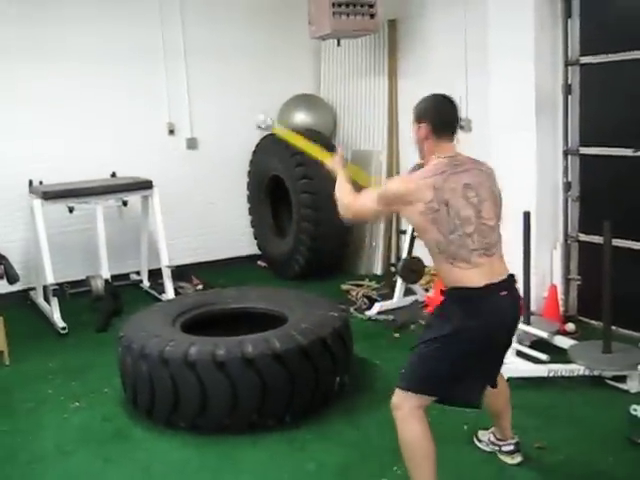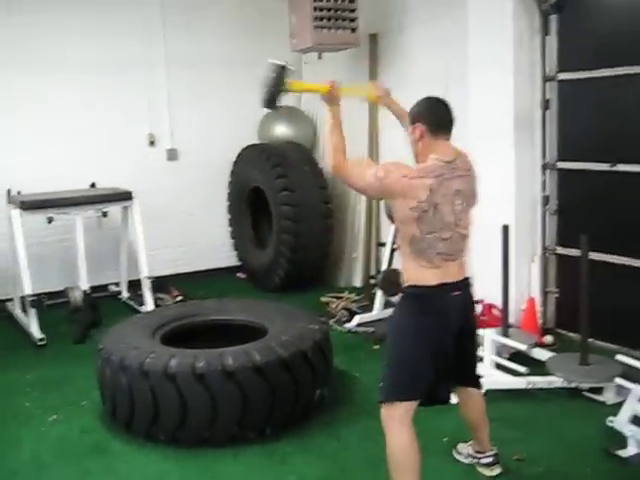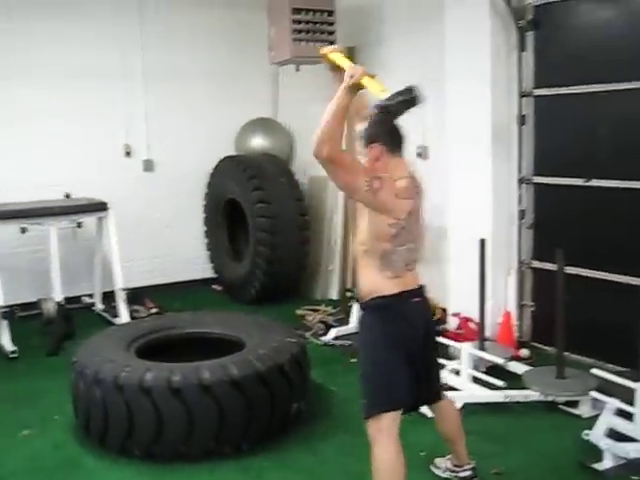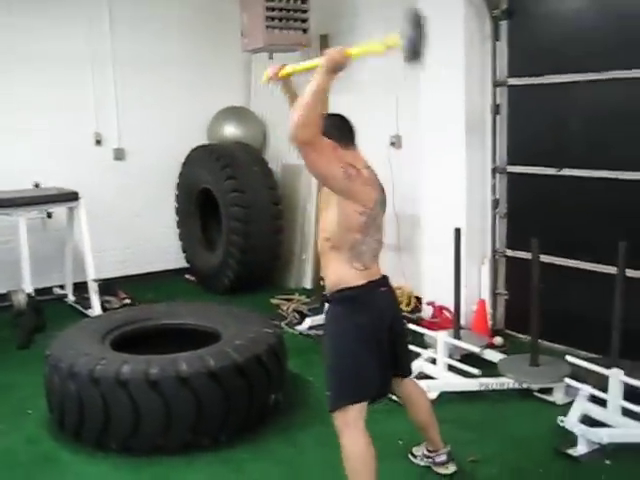
dt=0.2s
person 1, frame 1
left shoulder: (409, 187)
right shoulder: (483, 172)
left elbow: (349, 208)
left wrist: (339, 171)
left hip: (470, 306)
right hip: (507, 296)
left knee: (405, 404)
right knee: (487, 369)
right ankle: (505, 441)
person 1, frame 2
left shoulder: (406, 180)
right shoulder: (463, 165)
left elbow: (339, 168)
right elbow: (434, 153)
left wrist: (333, 109)
right wrist: (391, 104)
left hip: (422, 304)
right hip: (460, 296)
left knee: (396, 413)
right knee: (466, 382)
person 1, frame 3
left shoulder: (387, 195)
right shoulder: (405, 179)
left elbow: (325, 151)
right elbow: (380, 129)
left wrist: (345, 87)
right wrist: (351, 87)
left hip: (385, 315)
right hip: (415, 305)
left knee: (383, 427)
right knee: (434, 395)
person 1, frame 4
left shoulder: (354, 181)
right shoulder: (360, 172)
left elbow: (302, 134)
right elbow: (312, 127)
left wrist: (325, 71)
right wrist: (286, 86)
left hip: (352, 306)
right hip: (380, 296)
left knee: (349, 419)
right knee: (402, 378)
